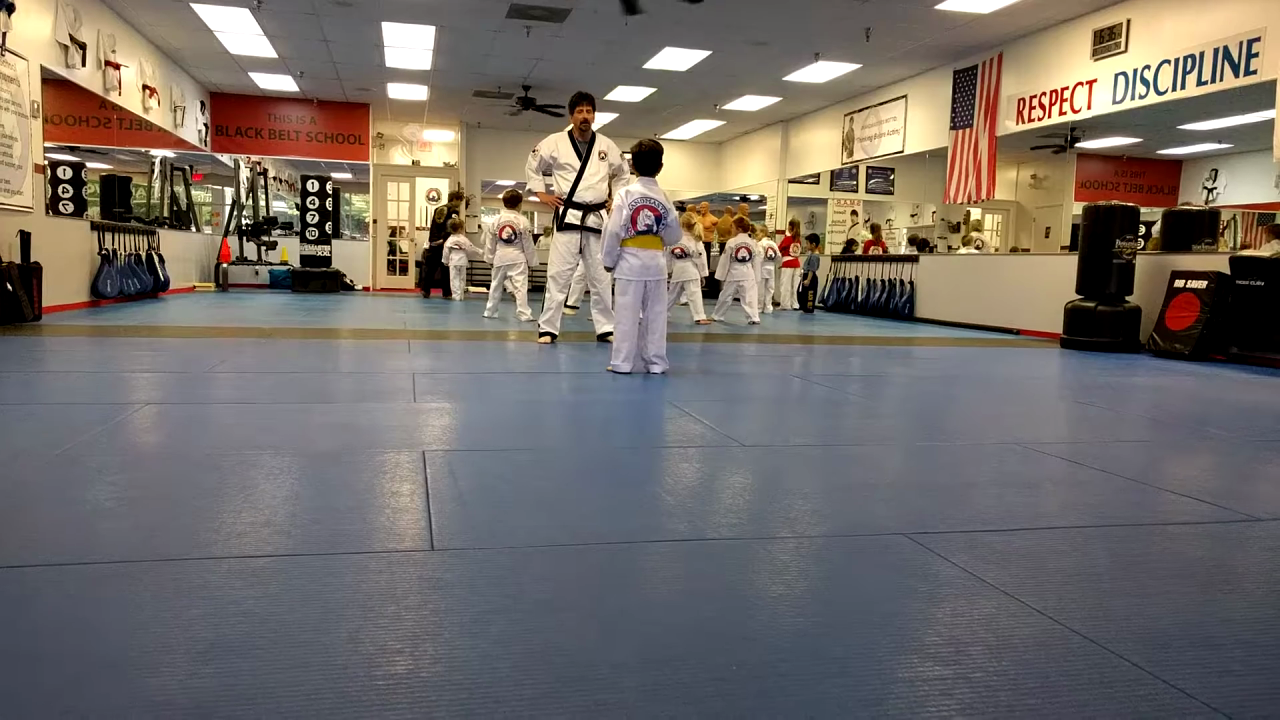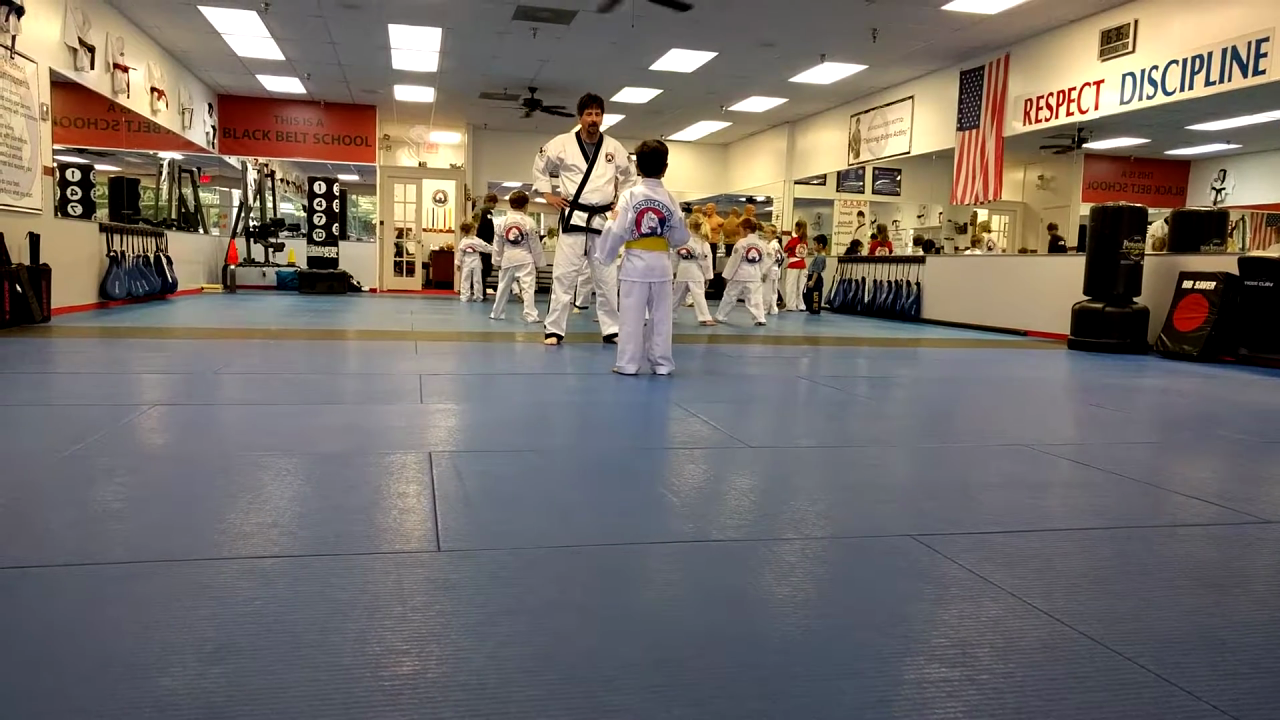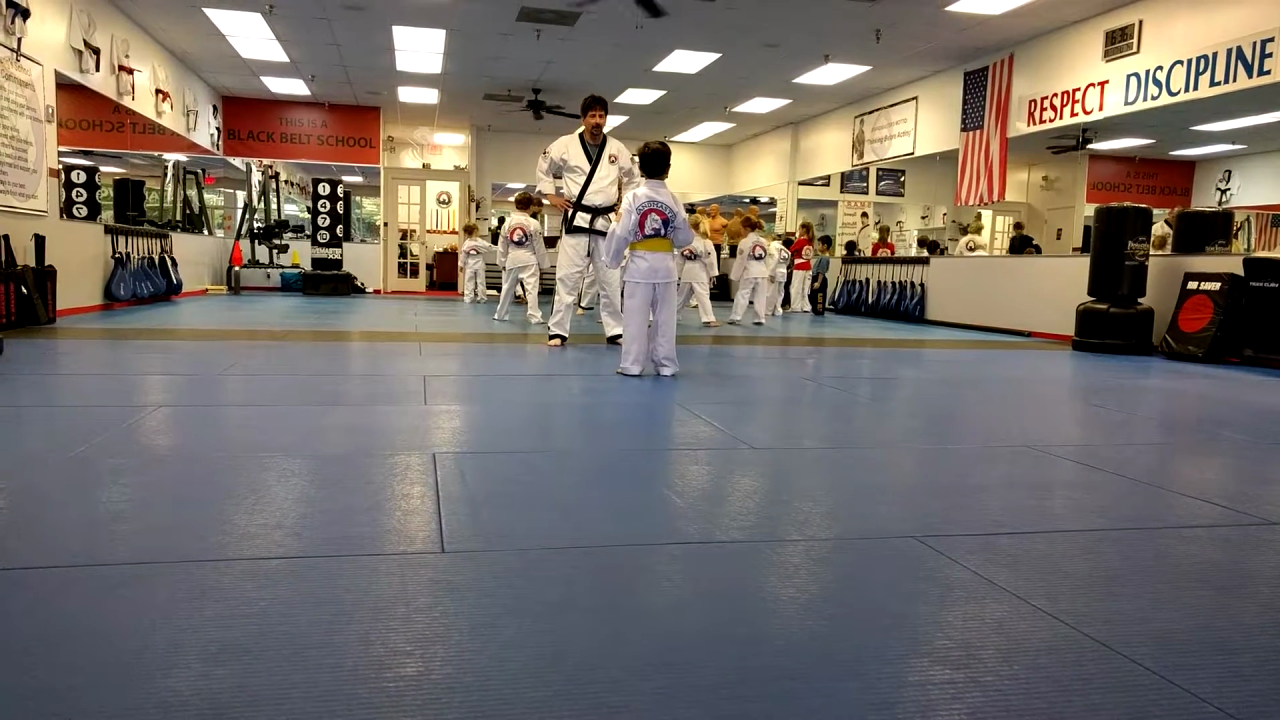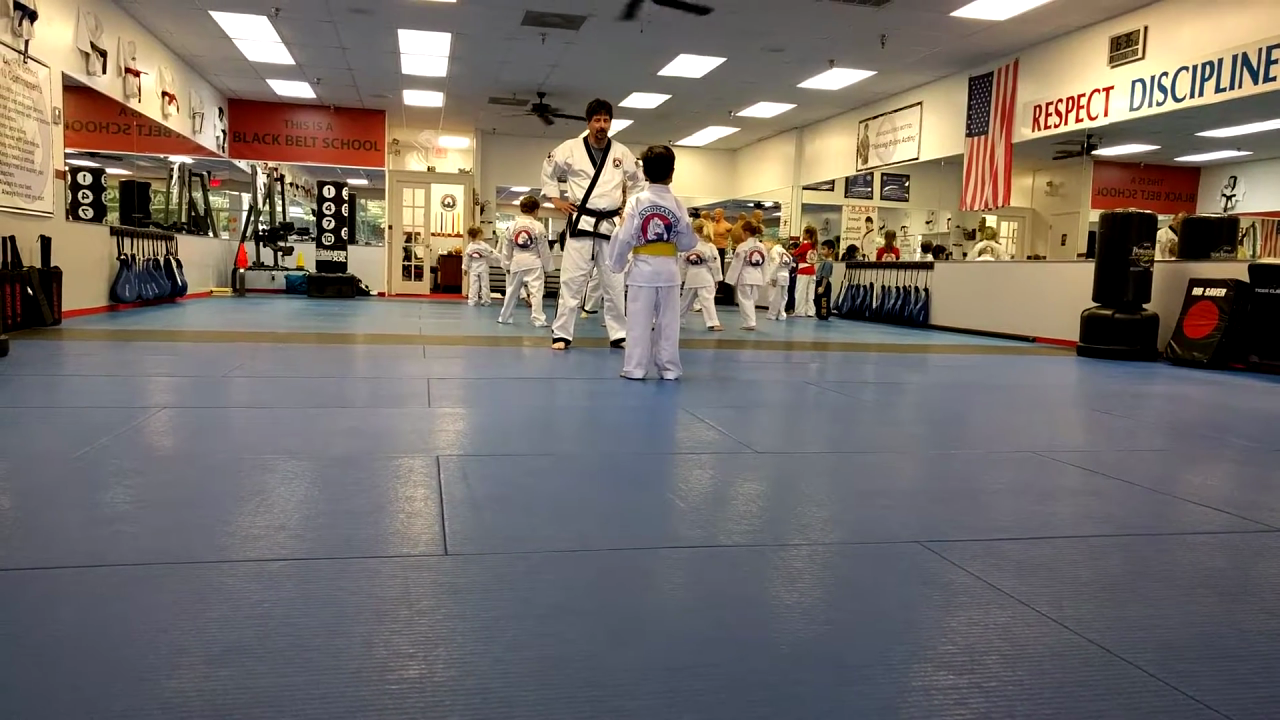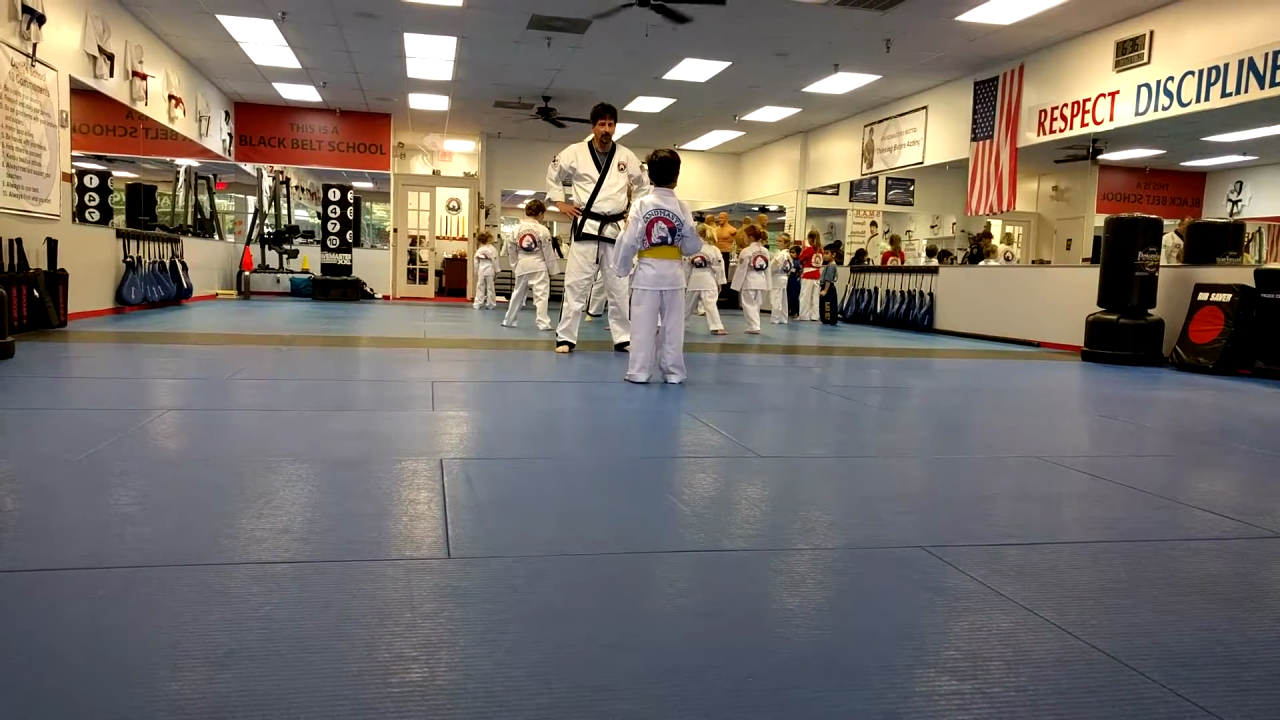
dt=0.7s
person 1, frame 1
left shoulder: (606, 145)
right shoulder: (555, 142)
left elbow: (623, 173)
right elbow: (533, 166)
right wrist: (542, 193)
left hip: (597, 218)
right hip: (568, 216)
left knee: (601, 277)
right knee: (558, 275)
left ankle: (605, 329)
right ankle: (548, 328)
person 1, frame 2
left shoulder: (614, 147)
right shoulder: (562, 143)
left elbow: (628, 176)
right elbow: (540, 167)
right wrist: (548, 194)
left hip: (603, 219)
right hip: (573, 218)
left knee: (607, 279)
right knee: (564, 276)
left ankle: (611, 329)
right ankle: (554, 329)
person 1, frame 3
left shoulder: (617, 149)
right shoulder: (565, 145)
left elbow: (633, 178)
right elbow: (543, 168)
right wrist: (551, 196)
left hip: (607, 221)
right hip: (577, 219)
left knee: (611, 280)
right knee: (568, 278)
left ankle: (615, 331)
right ankle: (558, 331)
person 1, frame 4
left shoulder: (622, 153)
right shoulder: (570, 149)
left elbow: (637, 182)
right elbow: (548, 172)
right wrist: (556, 199)
left hip: (612, 224)
right hip: (581, 223)
left knee: (615, 284)
right knee: (572, 281)
left ankle: (618, 334)
right ankle: (562, 334)
person 1, frame 5
left shoulder: (626, 156)
right shoulder: (575, 153)
left elbow: (642, 186)
right elbow: (553, 176)
right wrist: (561, 203)
left hip: (616, 228)
right hip: (586, 227)
left knee: (619, 287)
right knee: (576, 284)
left ankle: (623, 338)
right ankle: (565, 337)
person 2, frame 1
left shoulder: (624, 194)
right shoulder: (664, 198)
left elbow: (613, 231)
right elbow: (674, 236)
left wrist: (608, 260)
left hip: (630, 261)
right hip: (656, 262)
left knee: (627, 314)
right knee: (656, 315)
left ankle: (623, 362)
right ankle: (656, 362)
person 2, frame 2
left shoulder: (629, 195)
right shoulder: (670, 199)
left elbow: (616, 232)
right elbow: (681, 237)
left wrist: (602, 255)
left hip: (635, 263)
right hip: (662, 264)
left knee: (632, 316)
right knee: (661, 317)
left ankle: (628, 363)
right ankle: (662, 363)
person 2, frame 3
left shoulder: (633, 197)
right shoulder: (673, 200)
left elbow: (620, 234)
right elbow: (685, 238)
left wrist: (611, 260)
left hip: (640, 265)
right hip: (666, 265)
left knee: (636, 317)
right knee: (664, 318)
left ankle: (632, 364)
right ankle: (665, 364)
person 2, frame 4
left shoulder: (636, 201)
right shoulder: (677, 204)
left elbow: (624, 238)
right elbow: (688, 242)
left wrist: (616, 264)
left hip: (643, 269)
right hip: (669, 270)
left knee: (639, 321)
right knee: (668, 322)
left ankle: (635, 368)
right ankle: (669, 368)
person 2, frame 5
left shoulder: (641, 205)
right shoulder: (681, 208)
left elbow: (629, 242)
right elbow: (692, 246)
left wrist: (621, 269)
left hip: (647, 272)
right hip: (673, 273)
left knee: (644, 325)
right knee: (672, 325)
left ankle: (639, 371)
right ankle: (673, 372)
